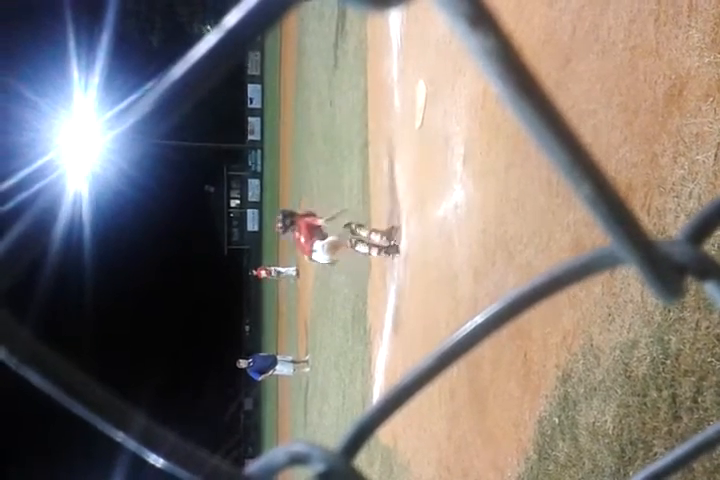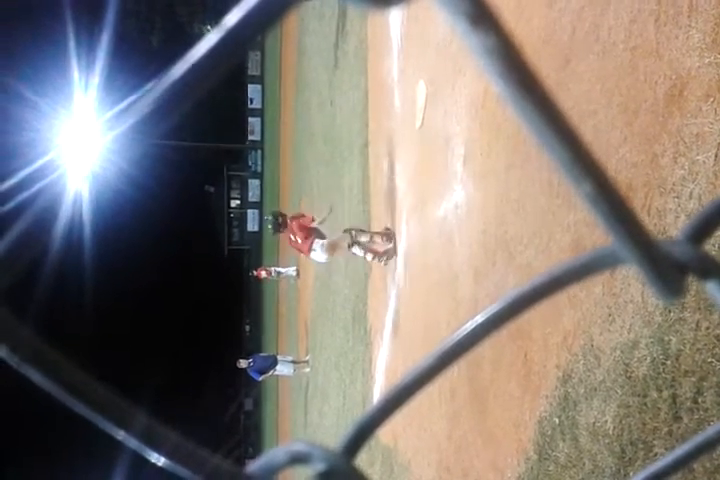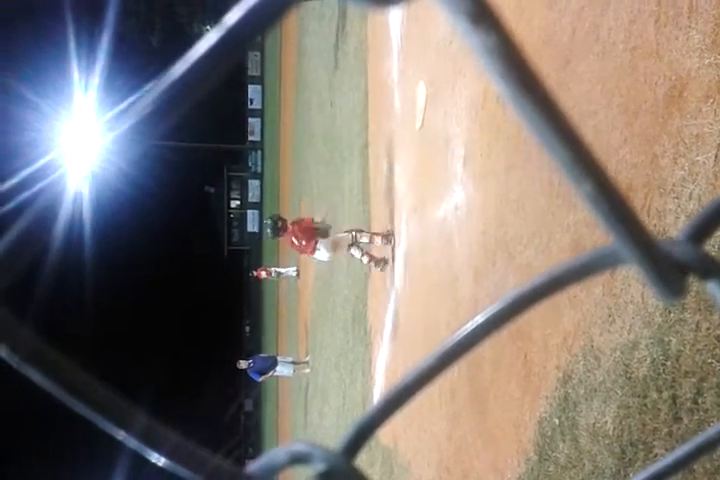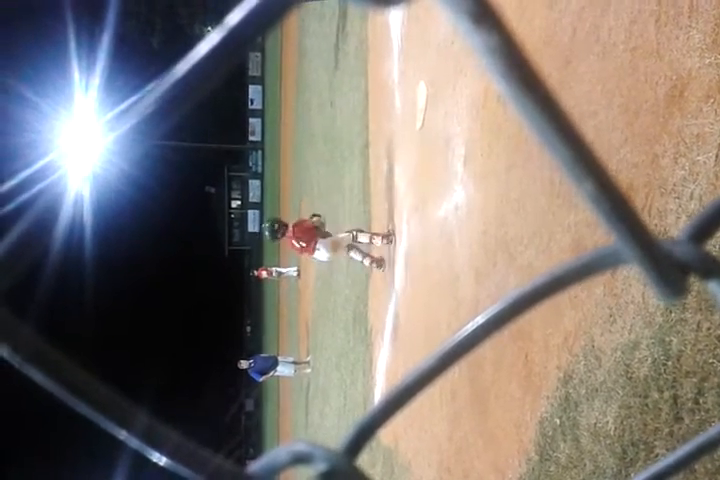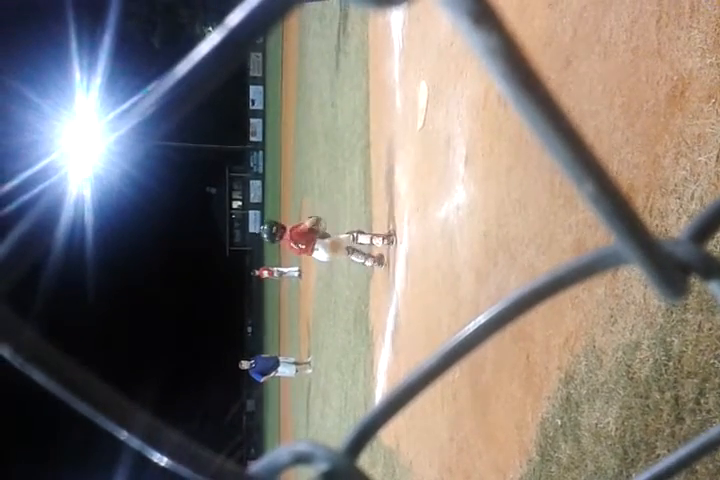
dt=0.1s
person 1, frame 1
left shoulder: (297, 235)
right shoulder: (303, 219)
left elbow: (307, 255)
right elbow: (323, 221)
right wrist: (339, 213)
left hip: (320, 256)
right hip: (324, 247)
left knee: (353, 242)
right knee: (352, 228)
left ankle: (384, 250)
right ankle: (385, 237)
person 1, frame 2
left shoulder: (290, 239)
right shoulder: (295, 220)
left elbow: (303, 252)
right elbow: (315, 224)
right wrist: (328, 213)
left hip: (318, 256)
right hip: (322, 248)
left knee: (351, 243)
right knee: (353, 234)
left ankle: (380, 257)
right ankle: (384, 237)
person 1, frame 3
left shoulder: (288, 237)
right shoulder: (294, 225)
right elbow: (317, 225)
right wrist: (323, 225)
left hip: (321, 255)
right hip: (325, 246)
left knee: (350, 244)
right knee: (354, 234)
left ankle: (375, 262)
right ankle: (382, 239)
person 1, frame 4
left shoulder: (289, 242)
right shoulder: (293, 229)
right elbow: (317, 220)
right wrist: (319, 219)
left hip: (320, 255)
right hip: (324, 245)
left knee: (350, 248)
right knee: (354, 235)
left ankle: (373, 262)
right ankle: (382, 239)
person 1, frame 5
left shoulder: (286, 243)
right shoulder: (291, 232)
right elbow: (309, 223)
right wrist: (316, 219)
left hip: (319, 254)
right hip: (323, 246)
left knee: (350, 250)
right knee: (354, 236)
left ankle: (374, 261)
right ankle: (383, 239)
